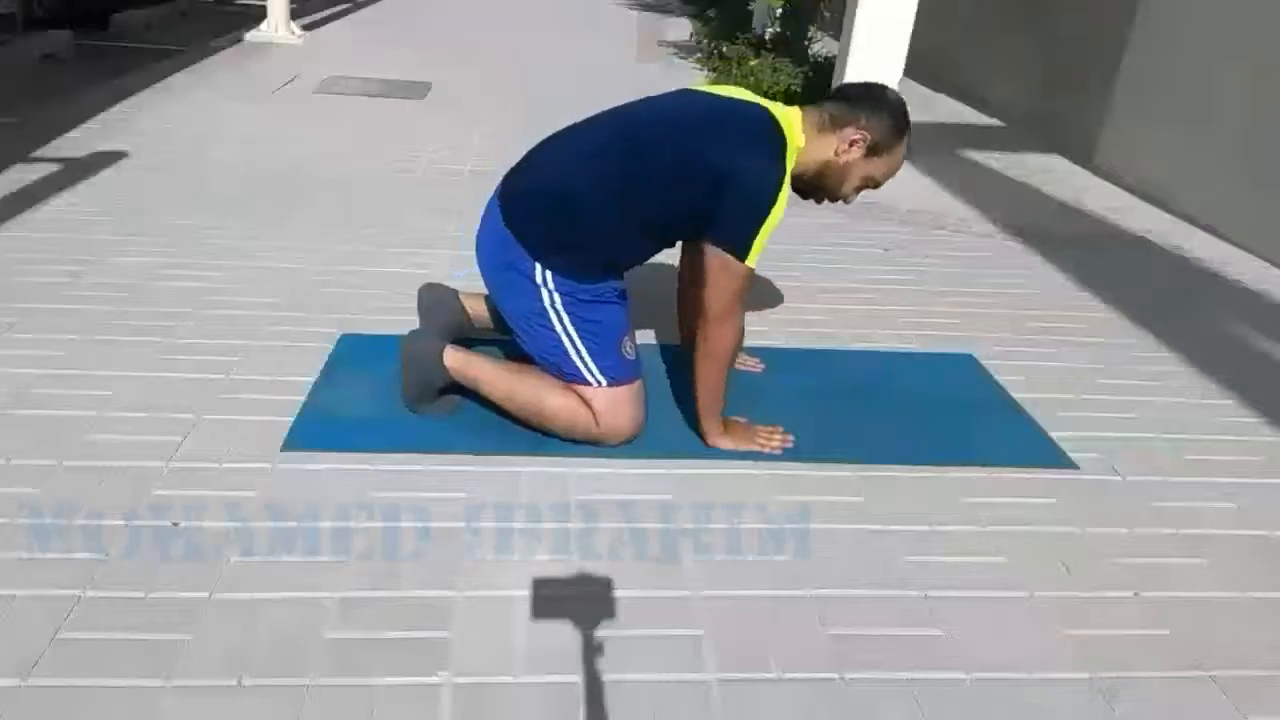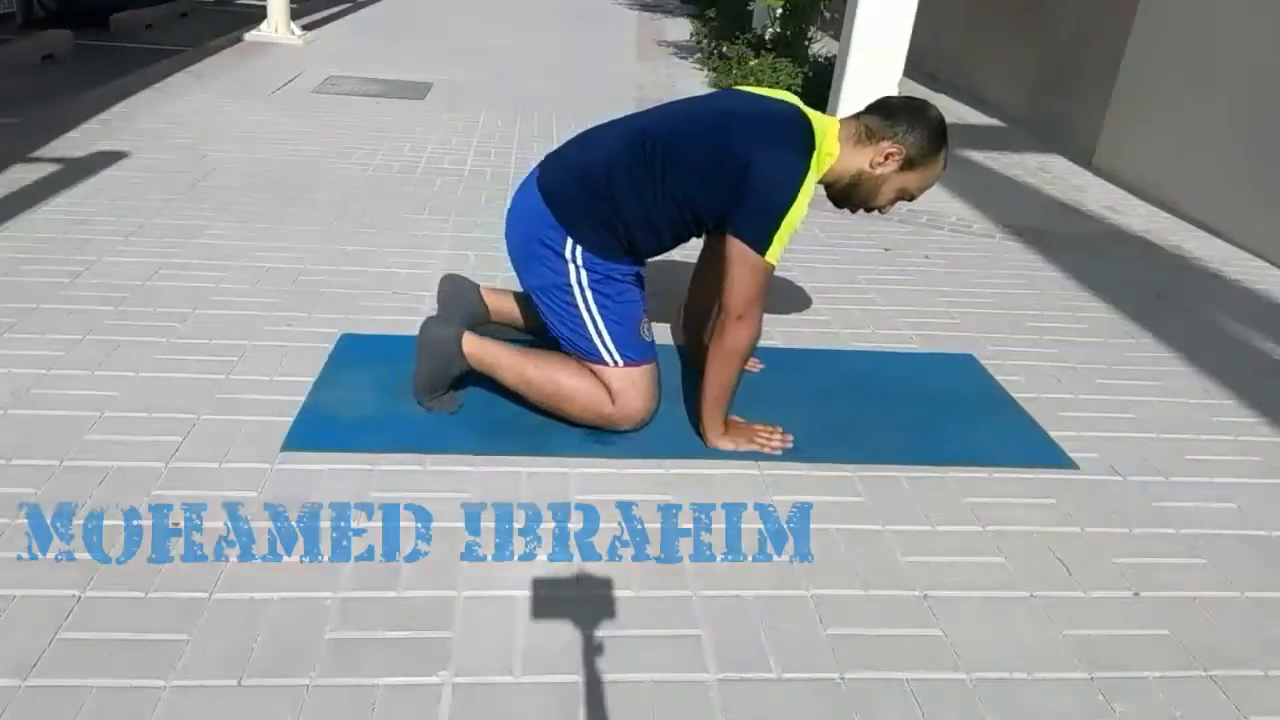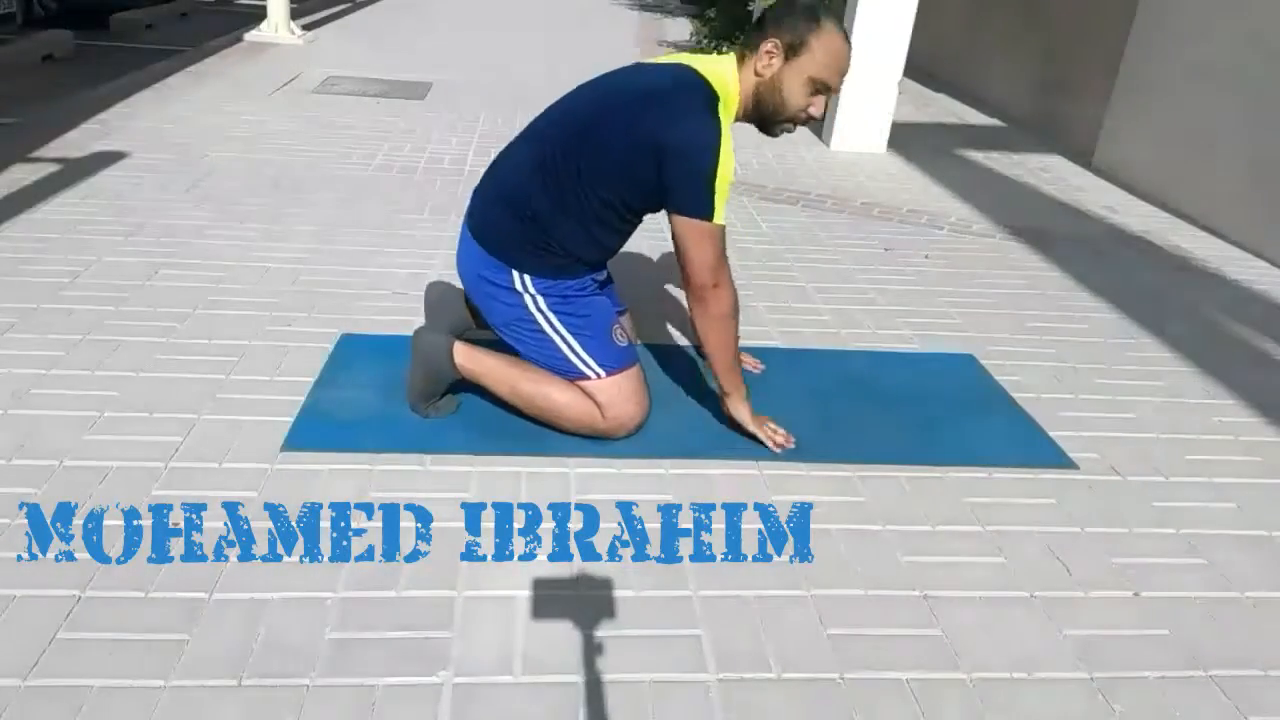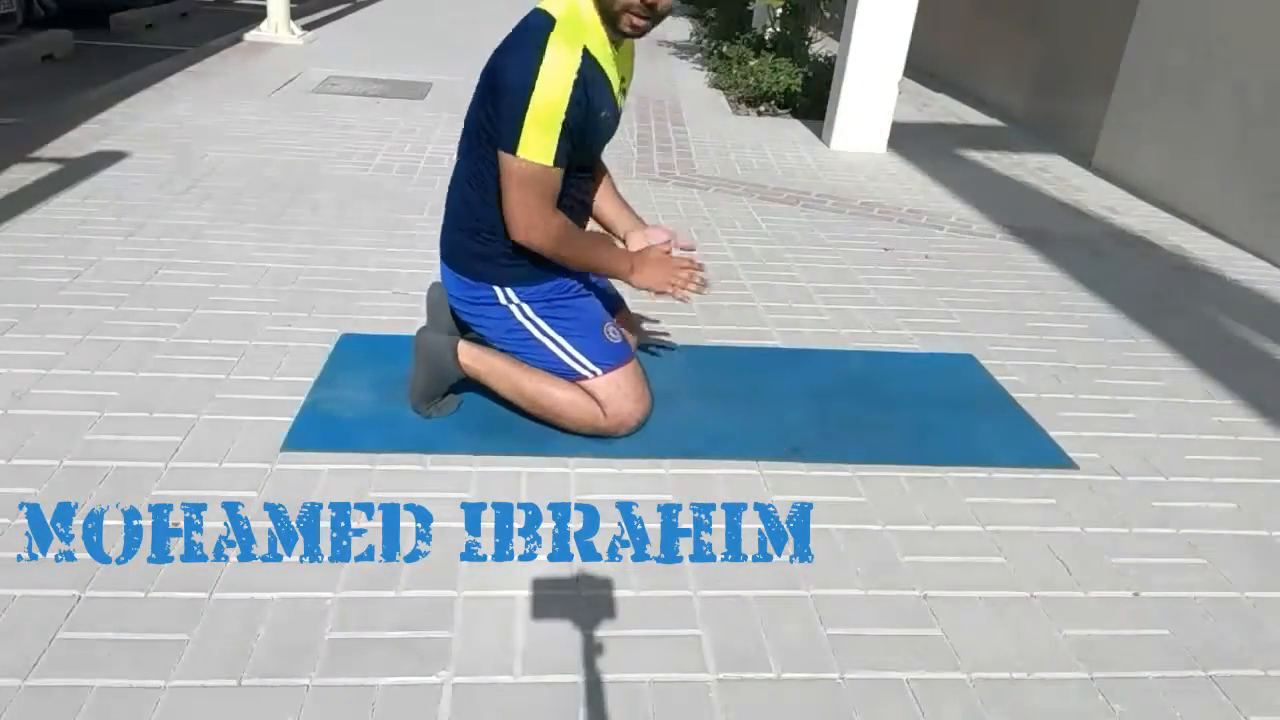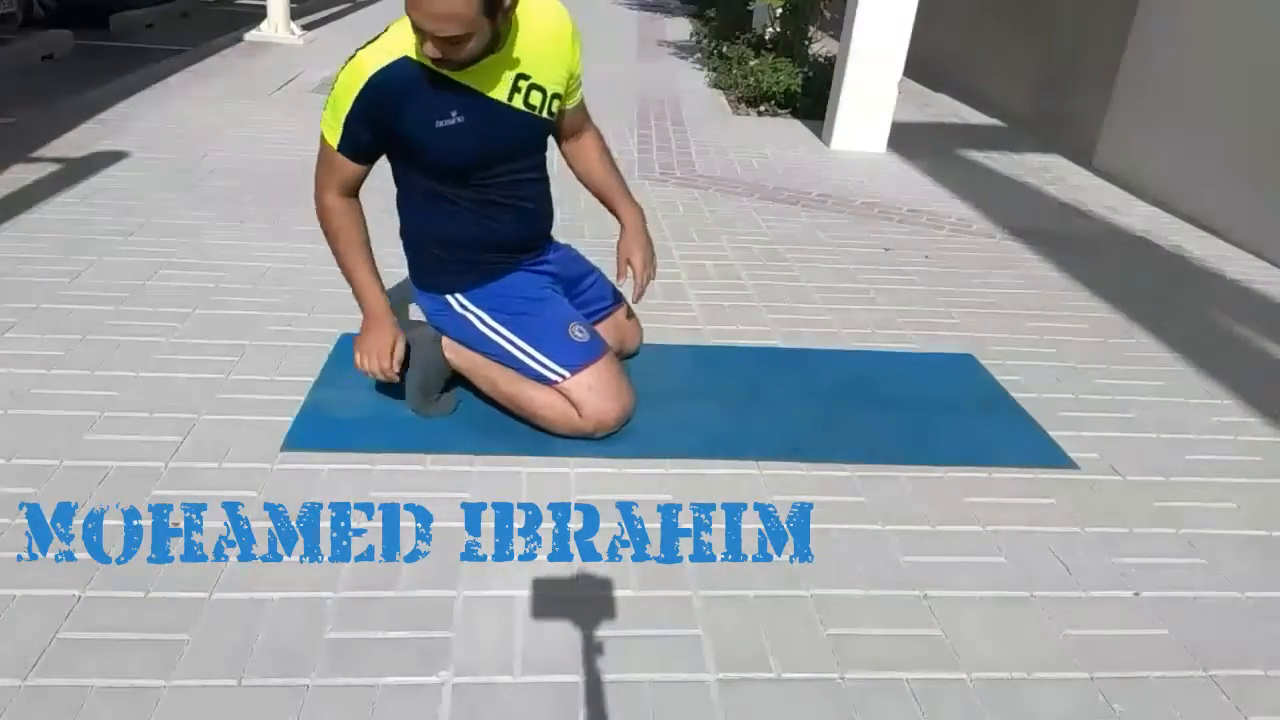
dt=0.5s
person 1, frame 1
left shoulder: (753, 122)
right shoulder: (760, 173)
left elbow: (697, 252)
right elbow: (720, 314)
left wrist: (698, 347)
right wrist: (714, 426)
left hip: (527, 215)
right hip: (540, 250)
left knee: (600, 339)
right knee: (615, 418)
left ankle: (458, 310)
right ankle: (448, 359)
person 1, frame 2
left shoulder: (789, 128)
right shoulder: (785, 169)
left elbow: (718, 246)
right elbow: (740, 313)
left wrist: (696, 344)
right wrist: (715, 427)
left hip: (558, 204)
right hip: (567, 231)
left knee: (593, 327)
right knee: (629, 401)
left ankle: (477, 301)
right ankle: (462, 346)
person 1, frame 3
left shoulder: (693, 81)
right shoulder: (697, 121)
left elbow: (695, 229)
right elbow: (709, 284)
left wrist: (713, 339)
right wrist: (734, 395)
left hip: (533, 242)
right hip: (517, 264)
left knee: (621, 341)
right knee: (623, 409)
left ankle: (482, 310)
right ankle: (457, 355)
person 1, frame 4
left shoulder: (614, 38)
right shoulder: (554, 56)
right elbow: (531, 224)
left wrist: (634, 233)
right wrist: (632, 266)
left hip: (536, 256)
right hip: (498, 273)
left knee: (625, 337)
right knee: (624, 407)
left ankle: (467, 314)
right ankle: (460, 354)
person 1, frame 5
right shoulder: (376, 78)
left elbow: (577, 134)
right elbow: (335, 194)
left wrist: (631, 218)
right wrist: (378, 315)
left hip: (541, 251)
right hip: (469, 280)
left knee: (624, 336)
right knee: (607, 408)
left ankle: (481, 339)
right ankle: (450, 349)
